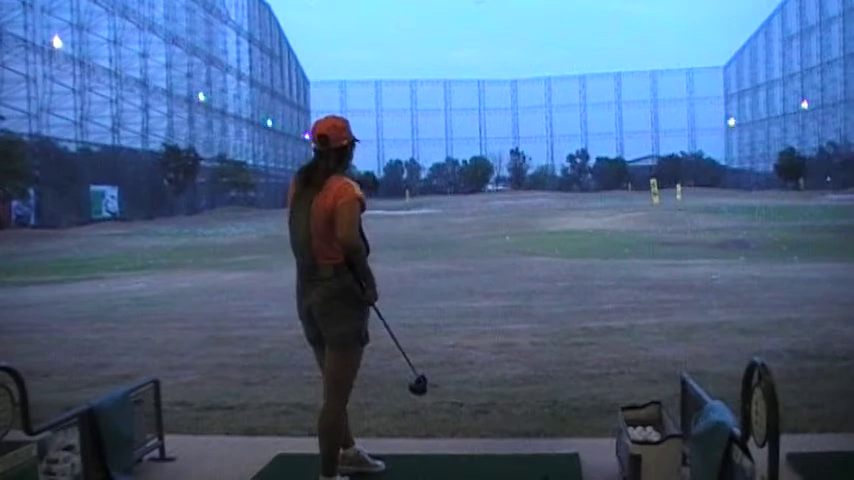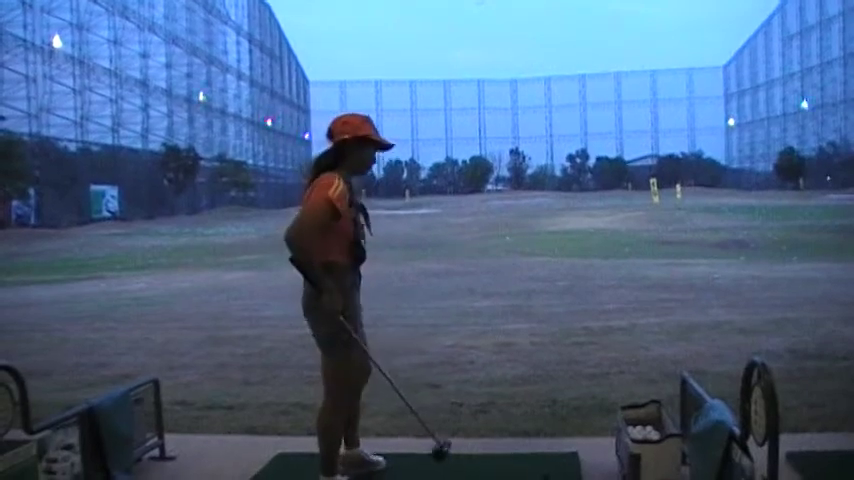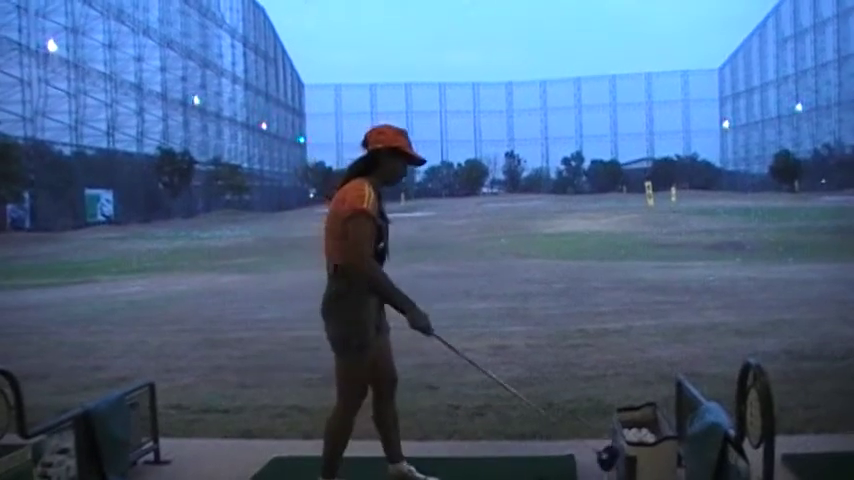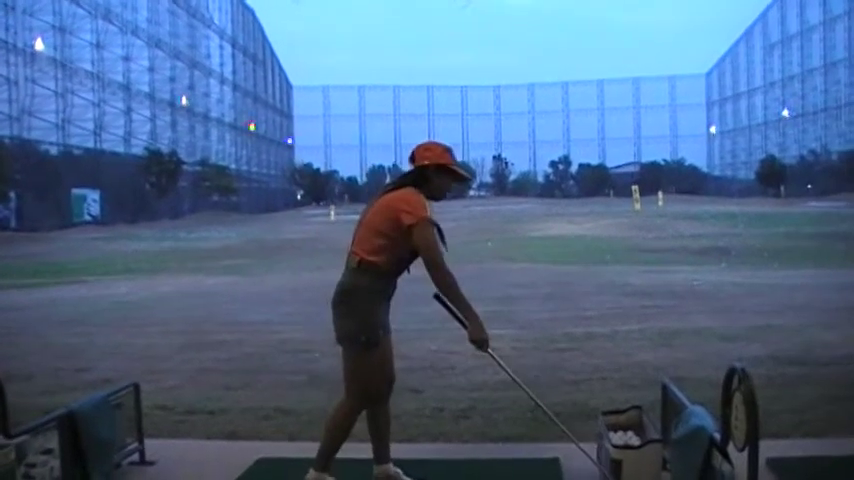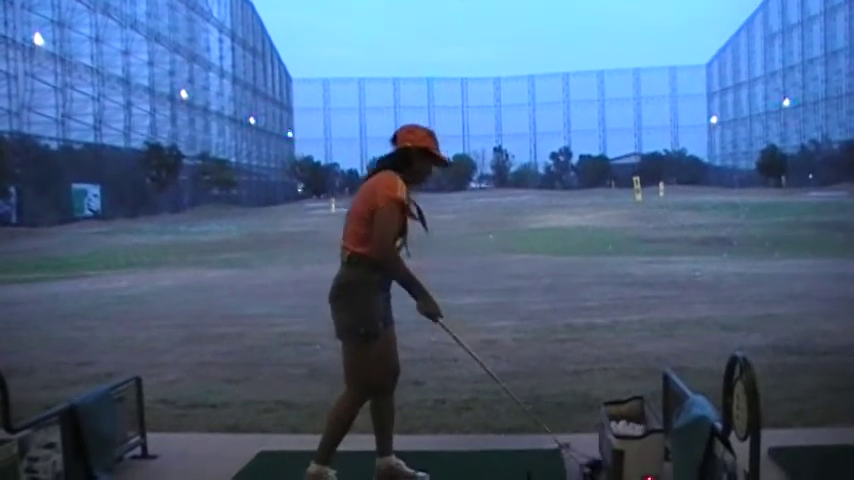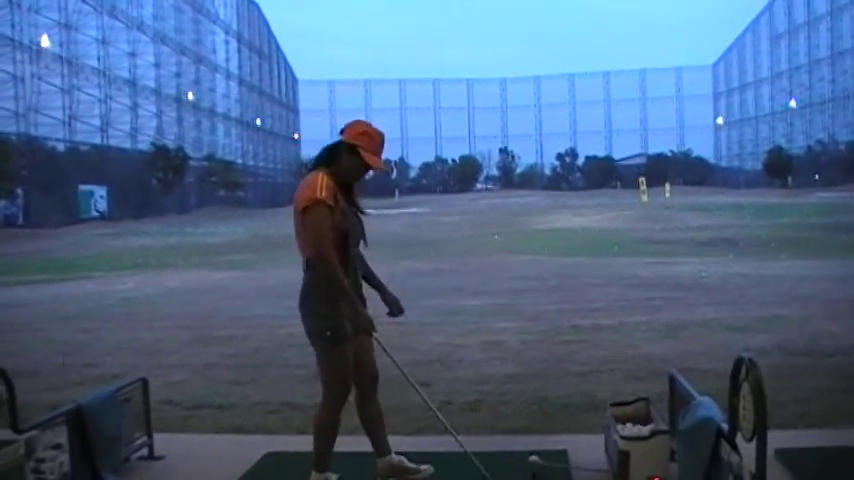
dt=0.5s
person 1, frame 1
left shoulder: (299, 186)
right shoulder: (345, 189)
right elbow: (348, 240)
right wrist: (368, 281)
left hip: (308, 292)
right hip: (339, 292)
left knee: (335, 385)
right knee: (337, 391)
person 1, frame 2
left shoulder: (332, 185)
right shoulder: (334, 188)
right elbow: (295, 237)
right wrist: (324, 289)
left hip: (337, 293)
right hip: (332, 295)
left knee: (358, 374)
right knee: (338, 391)
person 1, frame 3
left shoulder: (364, 192)
right shoulder: (362, 195)
right elbow: (364, 264)
right wrist: (411, 310)
left hip: (364, 300)
right hip: (350, 301)
left knee: (386, 385)
right knee: (351, 397)
person 1, frame 4
left shoulder: (399, 198)
right shoulder: (412, 203)
right elbow: (437, 269)
right wrist: (473, 321)
left hip: (369, 297)
right hip: (361, 299)
left knee: (382, 386)
right knee: (359, 395)
person 1, frame 5
left shoulder: (386, 186)
right shoulder: (391, 185)
right elbow: (382, 251)
right wrist: (423, 296)
left hip: (372, 291)
right hip: (359, 291)
left knee: (387, 376)
right knee: (361, 387)
person 1, frame 6
left shoulder: (340, 192)
right shoulder: (317, 188)
right elbow: (323, 257)
left wrist: (382, 291)
right wrist: (356, 308)
left hip: (346, 297)
right hip: (325, 299)
left knee: (368, 380)
right knee: (337, 390)
